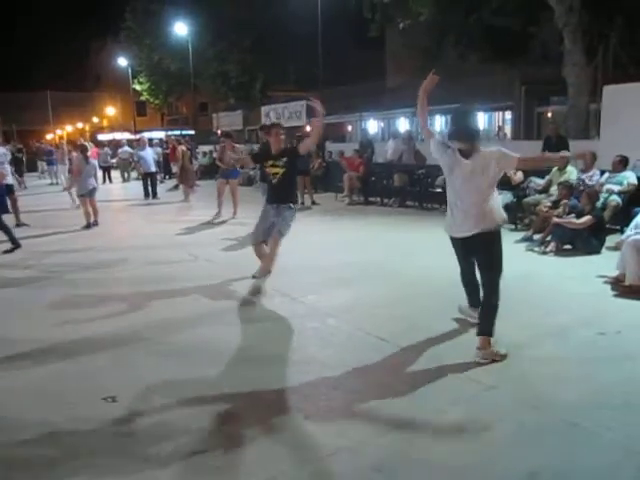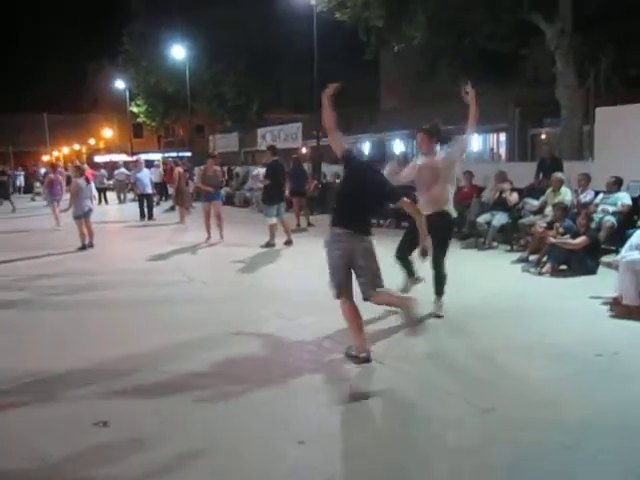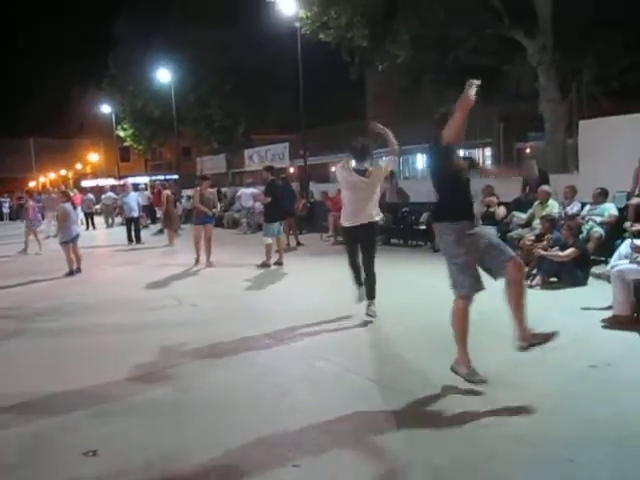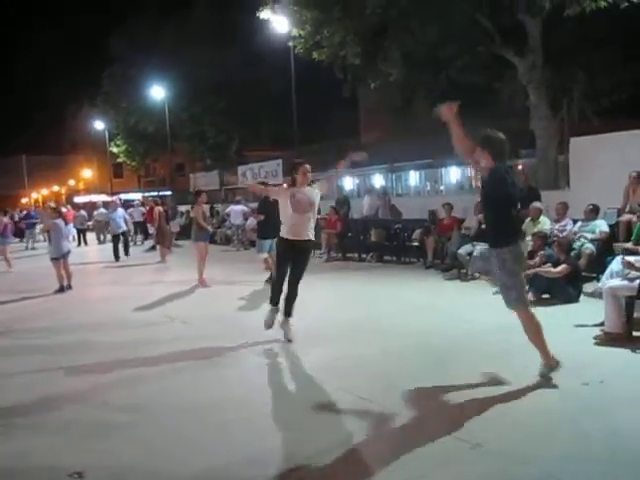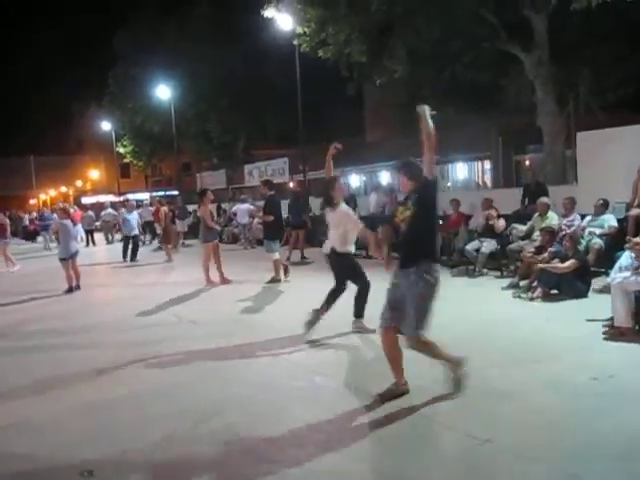
dt=0.7s
person 1, frame 1
left shoulder: (292, 153)
right shoulder: (264, 155)
left elbow: (314, 138)
left wrist: (319, 114)
left hip: (287, 208)
right hip: (270, 206)
left knee: (273, 242)
right knee: (256, 243)
left ankle: (260, 282)
right ankle: (265, 268)
person 1, frame 2
left shoulder: (355, 167)
right shoulder: (383, 185)
left elbow: (332, 131)
right elbow: (413, 208)
left wrist: (326, 99)
right wrist: (423, 236)
left hip: (338, 237)
right hip: (362, 239)
left knee: (344, 296)
right knee: (374, 293)
left ankle: (360, 348)
right ankle: (403, 302)
person 1, frame 3
left shoulder: (454, 159)
right shoulder: (440, 150)
left elbow: (484, 171)
right elbow: (463, 108)
right wrist: (472, 88)
left hip: (470, 227)
right hip: (451, 230)
left knee: (514, 266)
right knee: (464, 296)
left ankle: (523, 334)
right ankle: (462, 362)
person 1, frame 4
left shoulder: (495, 176)
right shoulder: (503, 174)
left elbow: (467, 151)
left wrist: (451, 118)
left hip: (502, 248)
right hip: (507, 243)
left knee: (520, 307)
right knee: (489, 267)
left ankle: (547, 358)
person 1, frame 5
left shoulder: (425, 192)
right shoulder: (408, 207)
left elbow: (429, 147)
right elbow: (402, 241)
left wrist: (425, 116)
left hip: (422, 273)
right hip: (405, 273)
left knee: (414, 338)
right knee: (387, 331)
left ankle: (453, 362)
right ankle: (400, 383)
person 2, frame 1
left shoulder: (445, 153)
right shoulder: (492, 156)
left elbow: (424, 126)
right elbow: (528, 162)
left wrist: (424, 91)
left hip: (459, 229)
right hip: (488, 228)
left knee: (468, 270)
right knee: (491, 282)
left ankle: (474, 308)
right ankle: (485, 342)
person 2, frame 2
left shoulder: (450, 157)
right shoulder: (416, 165)
left elbow: (470, 131)
right elbow: (398, 179)
left wrist: (472, 103)
right wrist: (390, 173)
left hip: (443, 216)
right hip: (423, 215)
left knee: (438, 263)
right knee: (402, 253)
left ankle: (438, 300)
right ankle: (411, 277)
person 2, frame 3
left shoulder: (344, 173)
right shoulder: (379, 172)
left elbow: (344, 163)
right elbow: (395, 152)
right wrist: (385, 131)
left hip: (349, 224)
right hip: (370, 222)
left knee: (353, 258)
right knee: (368, 263)
left ankle: (361, 287)
right ankle: (370, 303)
person 2, frame 4
left shoulder: (315, 190)
right shoulder: (284, 192)
right elbow: (262, 190)
left hip: (306, 241)
right hip: (286, 239)
left knee: (293, 282)
right knee: (279, 278)
left ankle: (287, 320)
right ankle: (274, 308)
person 2, frame 5
left shoulder: (329, 206)
right shoulder: (345, 212)
left elbow: (329, 176)
right elbow: (364, 232)
left wrist: (329, 156)
right wrist: (375, 249)
left hip: (331, 252)
right hip: (343, 254)
left knee: (339, 287)
right knee: (364, 284)
left ankle: (320, 311)
right ankle: (358, 322)
